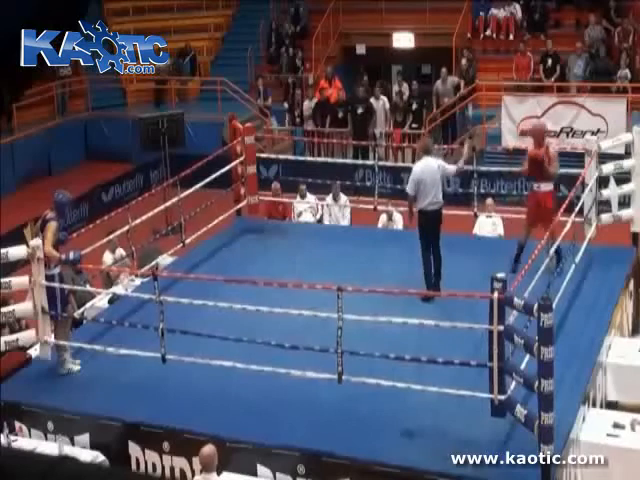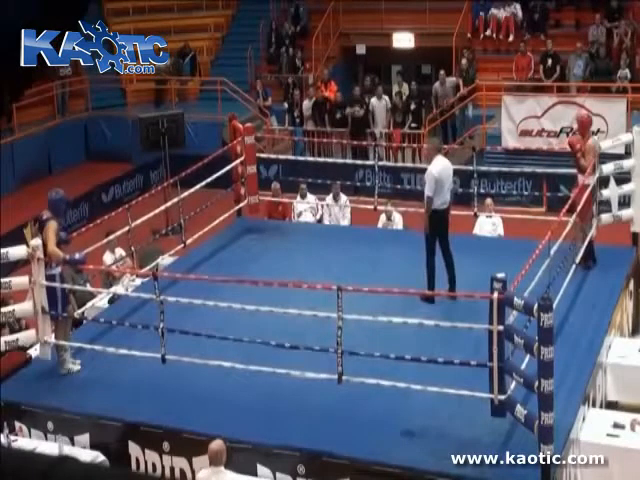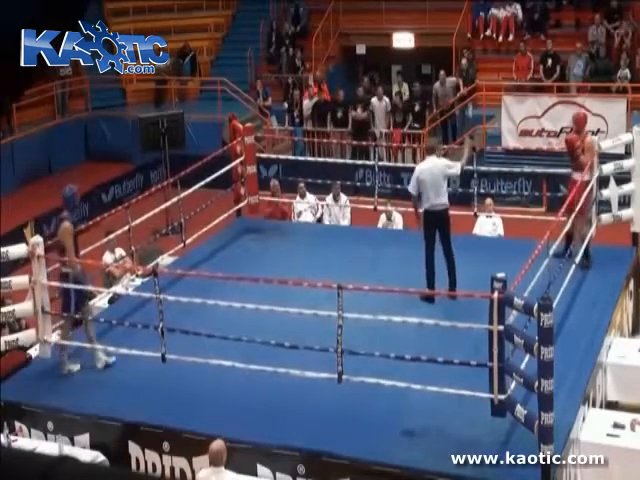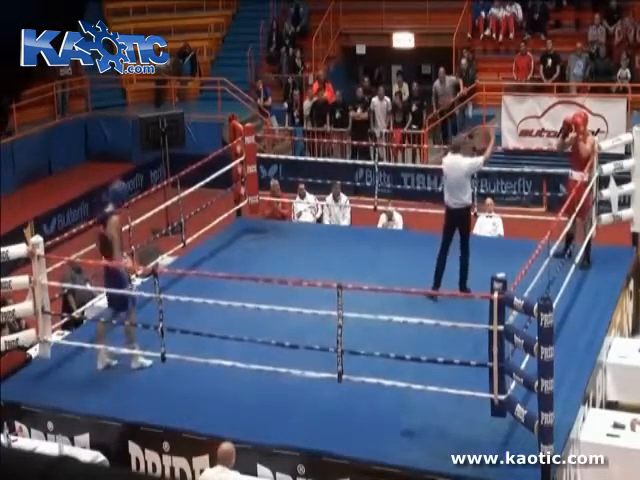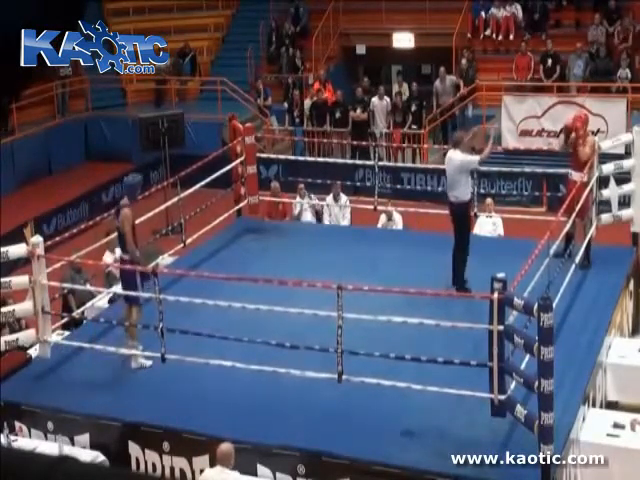
dt=1s
person 1, frame 1
left shoulder: (48, 216)
right shoulder: (53, 222)
left elbow: (37, 229)
right elbow: (47, 250)
right wrist: (66, 258)
left hip: (53, 271)
right hip: (51, 274)
left knee: (68, 311)
right knee: (60, 318)
left ankle: (66, 356)
right ankle: (63, 363)
person 1, frame 2
left shoulder: (45, 216)
right shoulder: (52, 223)
left elbow: (41, 235)
right elbow: (51, 249)
left wrist: (61, 238)
right wrist: (70, 259)
left hip: (53, 272)
right hip: (52, 274)
left knee: (68, 312)
right knee: (60, 318)
left ankle: (66, 356)
right ankle: (63, 363)
person 1, frame 3
left shoulder: (68, 220)
right shoulder: (66, 225)
right elbow: (71, 257)
right wrist: (81, 277)
left hip: (74, 271)
right hip: (71, 274)
left knee: (86, 312)
right knee: (69, 318)
left ankle: (98, 356)
right ankle: (64, 362)
person 1, frame 4
left shoulder: (104, 215)
right shoulder: (114, 219)
right elbow: (117, 251)
right wrist: (125, 276)
left hip: (109, 269)
right hip: (117, 270)
left knee: (111, 313)
right knee: (129, 313)
left ankle: (102, 357)
right ankle: (135, 357)
person 1, frame 5
left shoulder: (121, 207)
right shoulder: (127, 212)
right elbow: (130, 244)
right wrist: (141, 265)
left hip: (124, 261)
right hip: (131, 262)
left knee: (129, 304)
right knee: (136, 307)
left ankle: (131, 345)
right ankle: (135, 356)
person 2, frame 1
left shoulder: (417, 168)
right shoulder: (439, 164)
left elbow: (411, 195)
right elbow: (458, 168)
left wrist: (410, 211)
right wrist: (467, 149)
left hip: (424, 213)
right hip: (437, 211)
left knee: (426, 251)
right knee: (436, 248)
left ankle: (430, 289)
right ankle: (436, 284)
person 2, frame 2
left shoulder: (433, 169)
right shoulder: (447, 164)
left elbow: (429, 197)
left wrist: (425, 219)
left hip: (434, 213)
right hip: (445, 211)
left knee: (430, 253)
right knee: (446, 249)
left ankle: (430, 292)
right ankle: (452, 288)
person 2, frame 3
left shoulder: (420, 168)
right shoulder: (443, 164)
left elbow: (413, 195)
right elbow: (460, 167)
left wrist: (417, 213)
right wrist: (467, 149)
left hip: (428, 213)
right hip: (443, 211)
left knee: (429, 252)
right knee: (448, 250)
left ankle: (430, 291)
right ankle: (452, 289)
person 2, frame 4
left shoulder: (446, 161)
right shoulder: (467, 163)
left elbow: (451, 153)
right elbow: (485, 157)
left wrist: (462, 140)
right wrist: (492, 139)
left hip: (450, 210)
right hip: (464, 210)
left knee: (443, 250)
right knee: (464, 250)
left ankle: (435, 288)
right ankle: (463, 287)
person 2, frame 5
left shoulder: (450, 154)
right shoulder: (462, 159)
left elbow: (462, 147)
right elbow: (483, 156)
left wrist: (472, 135)
right wrist: (491, 138)
left hip: (453, 203)
right hip: (462, 205)
left knee: (458, 242)
right knee: (463, 244)
left ankle: (456, 278)
right ankle: (460, 284)
person 3, frame 1
left shoulder: (551, 152)
right shoulder: (531, 151)
left elbow: (554, 174)
right elbow: (525, 172)
left wrist: (545, 164)
right wrist: (530, 163)
left hip: (547, 193)
right hip: (535, 192)
left knee: (552, 228)
right knee: (528, 228)
left ankle: (559, 262)
right ankle: (516, 260)
person 3, frame 2
left shoulder: (591, 144)
right shoulder: (581, 140)
left elbow: (588, 167)
left wrist: (578, 153)
right wrist: (576, 150)
left hip: (586, 184)
right hip: (581, 182)
left knee: (584, 220)
right knee: (584, 219)
left ankle: (590, 257)
right ankle: (586, 254)
person 3, frame 3
left shoulder: (588, 141)
right shoulder: (575, 138)
left elbow: (587, 164)
left wrist: (577, 150)
right wrist: (570, 149)
left hip: (583, 181)
right hip: (574, 179)
left knee: (581, 219)
right knee: (570, 215)
left ankle: (586, 256)
right ankle: (567, 249)
person 3, frame 4
left shoulder: (590, 139)
right shoulder: (573, 137)
left elbow: (585, 153)
right elbow: (559, 148)
left wrist: (580, 136)
right wrist: (564, 133)
left hip: (584, 181)
right hip: (573, 179)
left knee: (584, 219)
right knee: (570, 215)
left ankle: (587, 257)
right ankle: (567, 249)
person 3, frame 5
left shoulder: (590, 140)
right shoulder: (574, 138)
left elbow: (584, 157)
left wrist: (580, 139)
right wrist: (567, 136)
left hip: (584, 181)
right hip: (573, 178)
left knee: (584, 219)
right knee: (570, 215)
left ankle: (587, 257)
right ankle: (567, 249)
